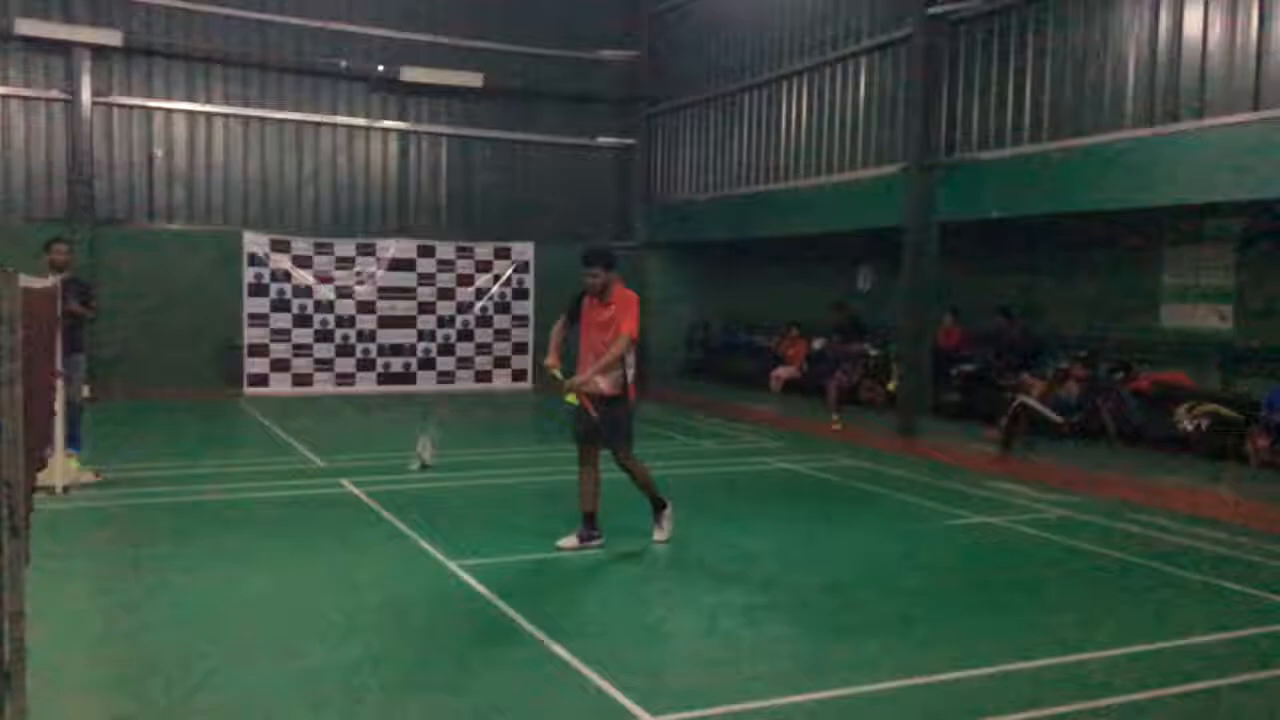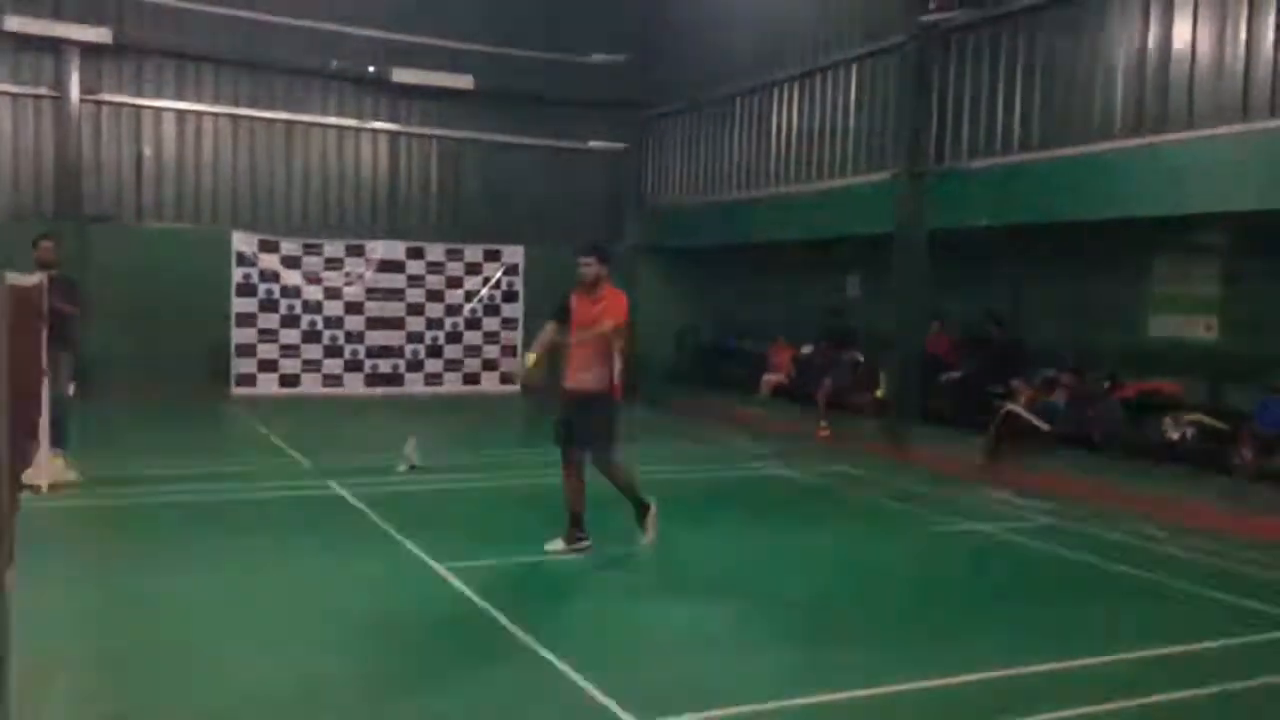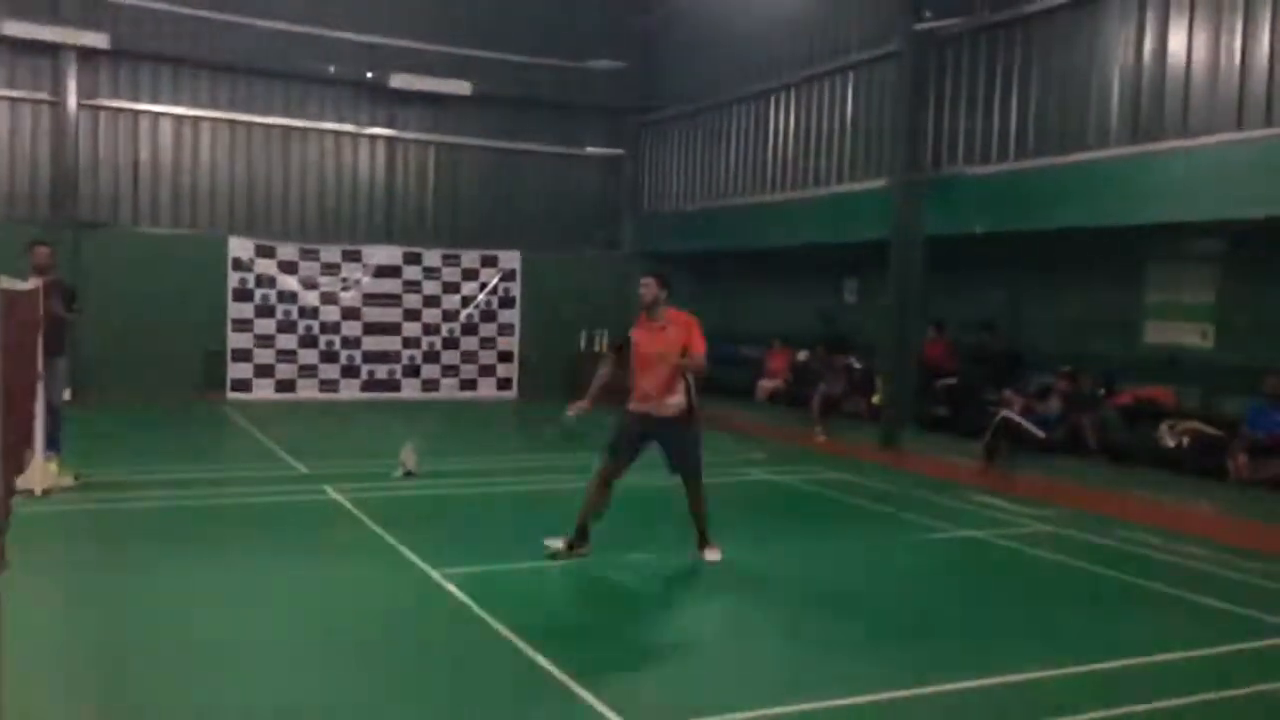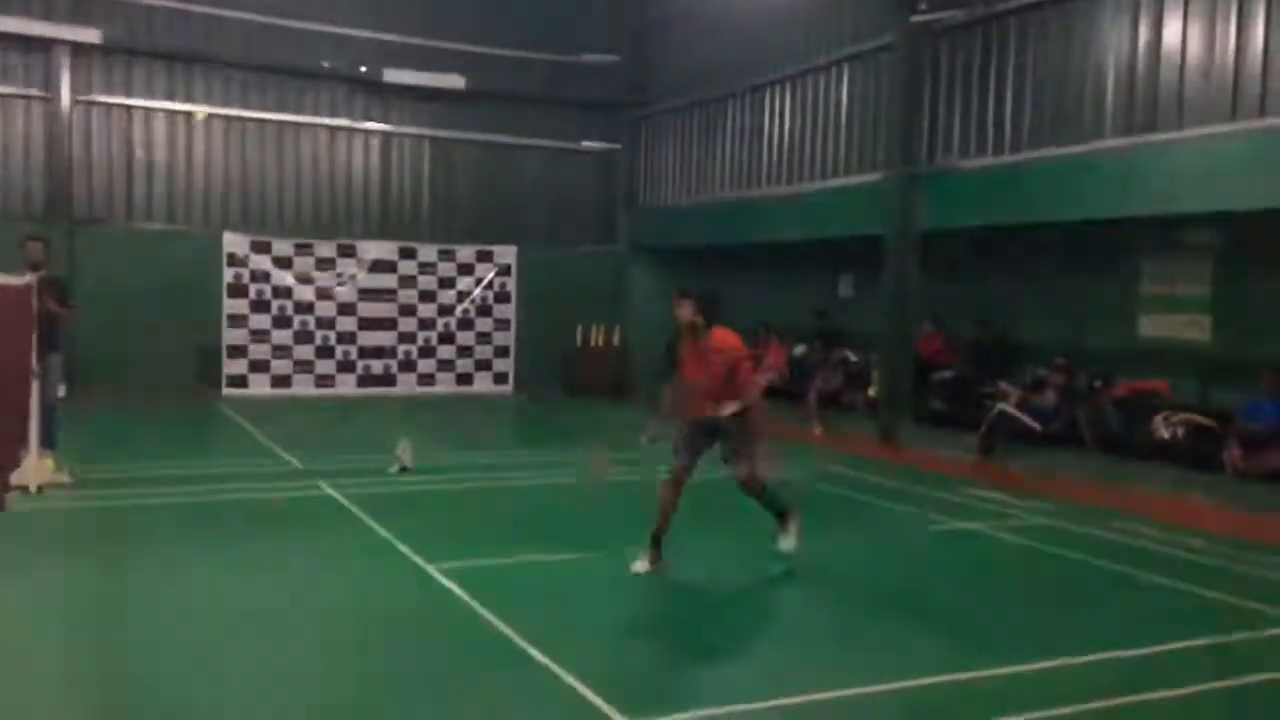
dt=0.5s
person 1, frame 1
left shoulder: (628, 301)
right shoulder: (584, 299)
left elbow: (622, 345)
right elbow: (562, 324)
left wrist: (589, 374)
right wrist: (553, 353)
left hip: (614, 392)
right hip: (585, 391)
left knee: (623, 457)
right knee: (586, 457)
left ankle: (661, 507)
right ankle: (590, 530)
person 1, frame 2
left shoulder: (616, 299)
right shoulder: (573, 298)
left elbow: (607, 331)
right elbow: (552, 329)
left wrist: (573, 339)
right wrist: (533, 356)
left hip: (600, 391)
right hip: (572, 389)
left knee: (602, 459)
right knee: (570, 459)
left ankle: (643, 508)
right ankle: (577, 532)
person 1, frame 3
left shoulder: (685, 323)
right shoulder: (633, 327)
left elbow: (700, 364)
right elbow: (610, 364)
left wrist: (678, 362)
right wrist: (587, 400)
left hip: (677, 415)
right hip: (638, 413)
left knee: (692, 480)
right knee: (606, 474)
left ankle: (703, 541)
right ankle: (577, 539)
person 1, frame 4
left shoulder: (730, 346)
right shoulder: (682, 346)
left elbow: (751, 389)
right elbow: (681, 387)
left hip: (733, 414)
right hip: (698, 415)
left knee: (744, 476)
right knee: (676, 473)
left ankle: (785, 518)
right ankle: (654, 549)
person 2, frame 1
left shoulder: (80, 286)
left elbow: (91, 314)
left wrist: (76, 309)
left hip: (74, 350)
left knee: (73, 400)
left ankle: (72, 448)
person 2, frame 2
left shoulder: (67, 283)
left elbow: (78, 312)
left wrist: (62, 306)
left hip: (61, 346)
left knee: (59, 398)
left ankle: (58, 448)
person 2, frame 3
left shoulder: (63, 287)
left elbow: (73, 317)
left wrist: (58, 312)
left hip: (55, 352)
left knee: (54, 403)
left ankle: (53, 453)
person 2, frame 4
left shoulder: (56, 283)
left elbow: (66, 313)
left wrist: (52, 307)
left hip: (49, 349)
left knee: (48, 400)
left ankle: (48, 450)
